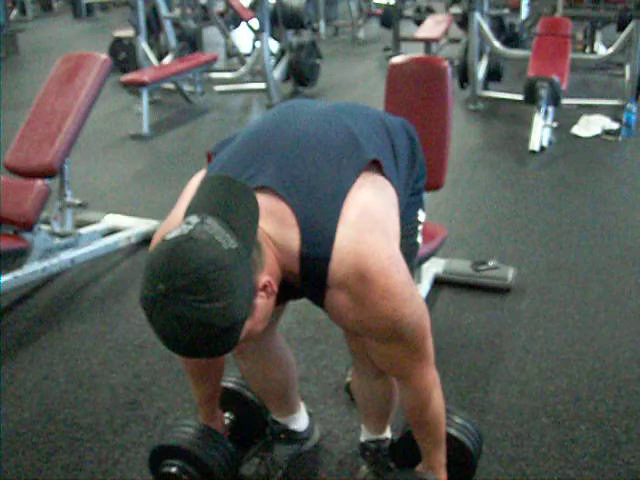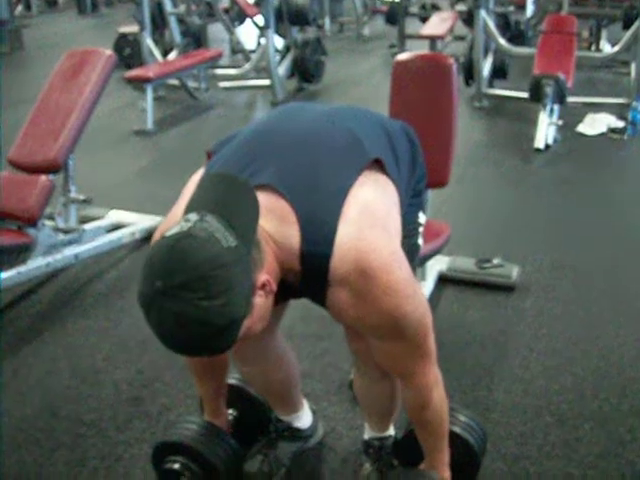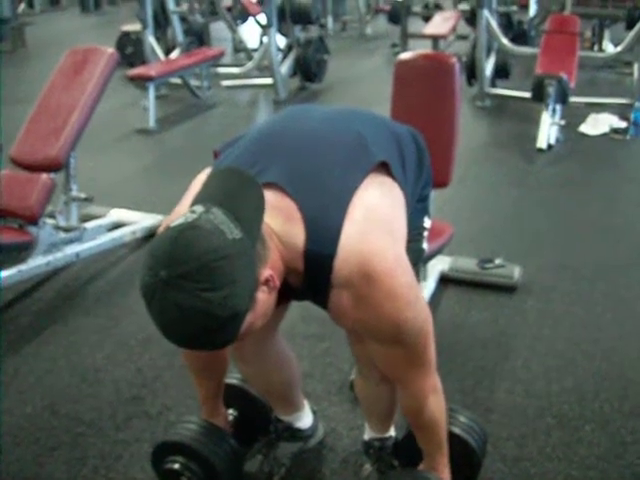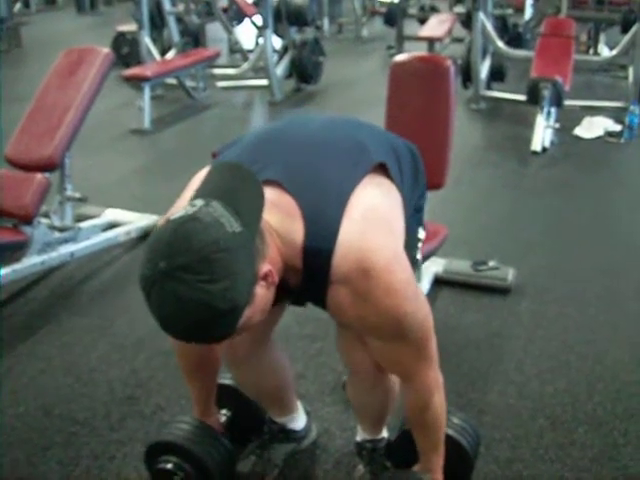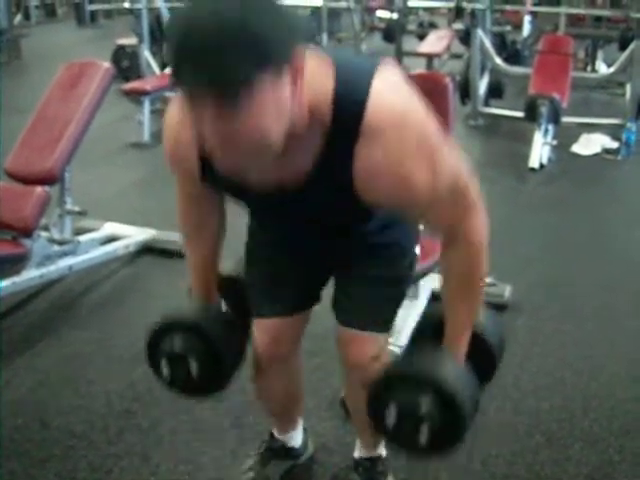
dt=1s
person 1, frame 1
left shoulder: (362, 270)
right shoulder: (174, 245)
left elbow: (417, 373)
right elbow: (195, 330)
right wrist: (209, 418)
left knee: (367, 344)
right knee: (247, 335)
left ankle: (376, 445)
right ankle: (292, 427)
person 1, frame 2
left shoulder: (362, 269)
right shoulder: (174, 243)
left elbow: (419, 373)
right elbow: (200, 333)
right wrist: (214, 415)
left knee: (369, 343)
right knee: (245, 336)
left ankle: (380, 444)
right ankle: (296, 426)
person 1, frame 3
left shoulder: (365, 270)
right shoulder: (181, 237)
left elbow: (418, 380)
right elbow: (200, 331)
right wrist: (212, 414)
left knee: (373, 350)
right knee: (246, 340)
left ankle: (380, 444)
right ankle: (296, 425)
person 1, frame 4
left shoulder: (365, 267)
right shoulder: (185, 235)
left elbow: (420, 375)
right elbow: (194, 333)
right wrist: (204, 415)
left knee: (364, 356)
right knee: (238, 346)
left ankle: (372, 443)
right ankle: (289, 426)
person 1, frame 5
left shoulder: (385, 129)
right shoulder: (188, 130)
left elbow: (463, 223)
right elbow: (199, 207)
left wrist: (455, 352)
right wrist: (204, 300)
left hip: (373, 225)
right hip: (280, 223)
left knee: (361, 352)
right knee: (268, 348)
